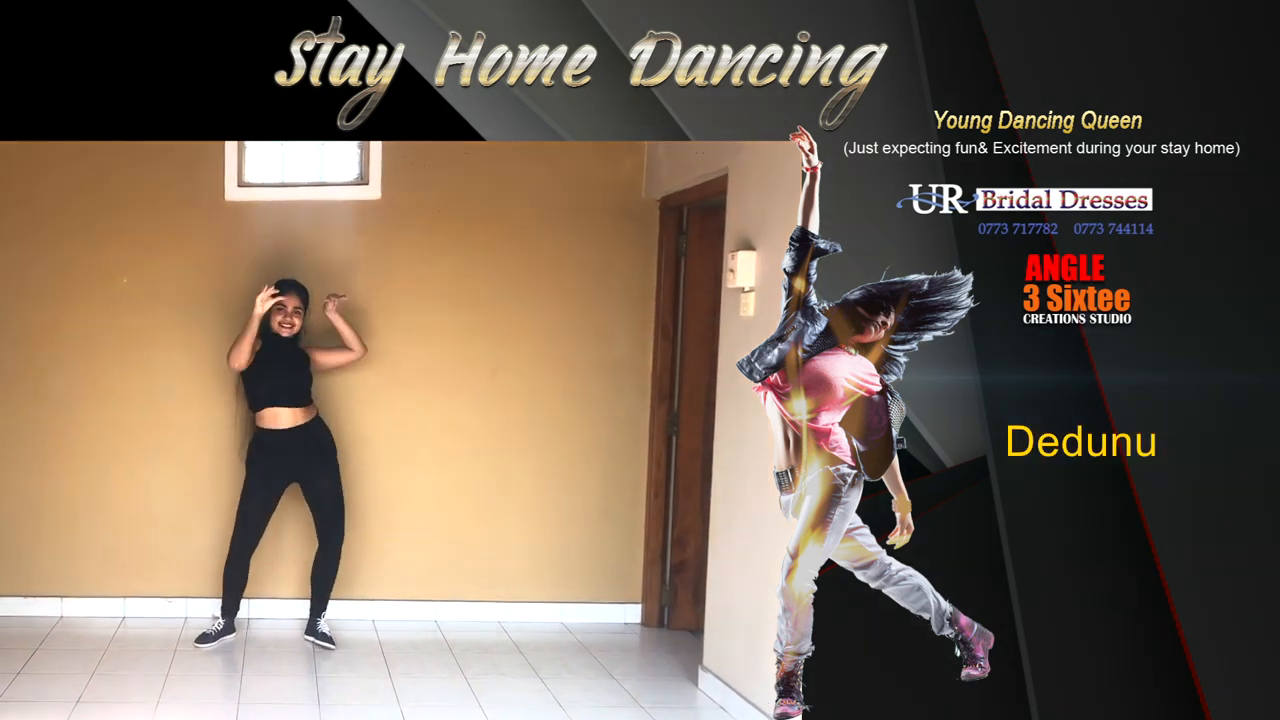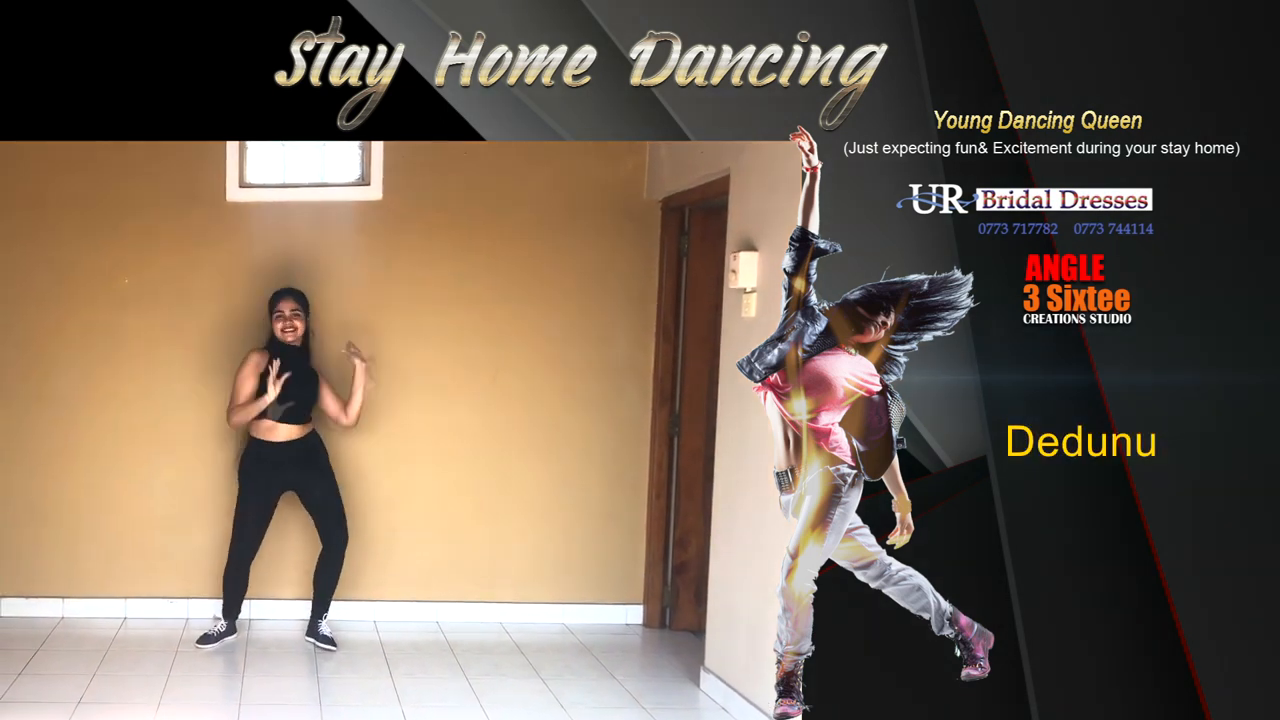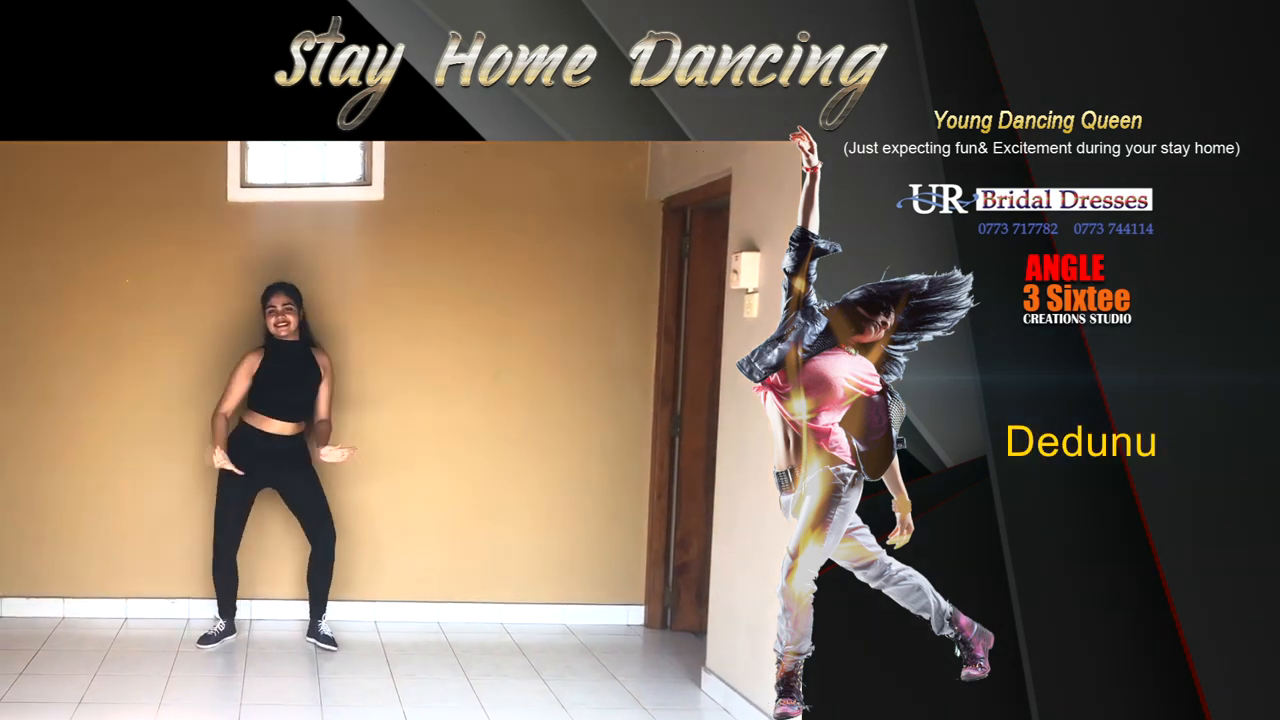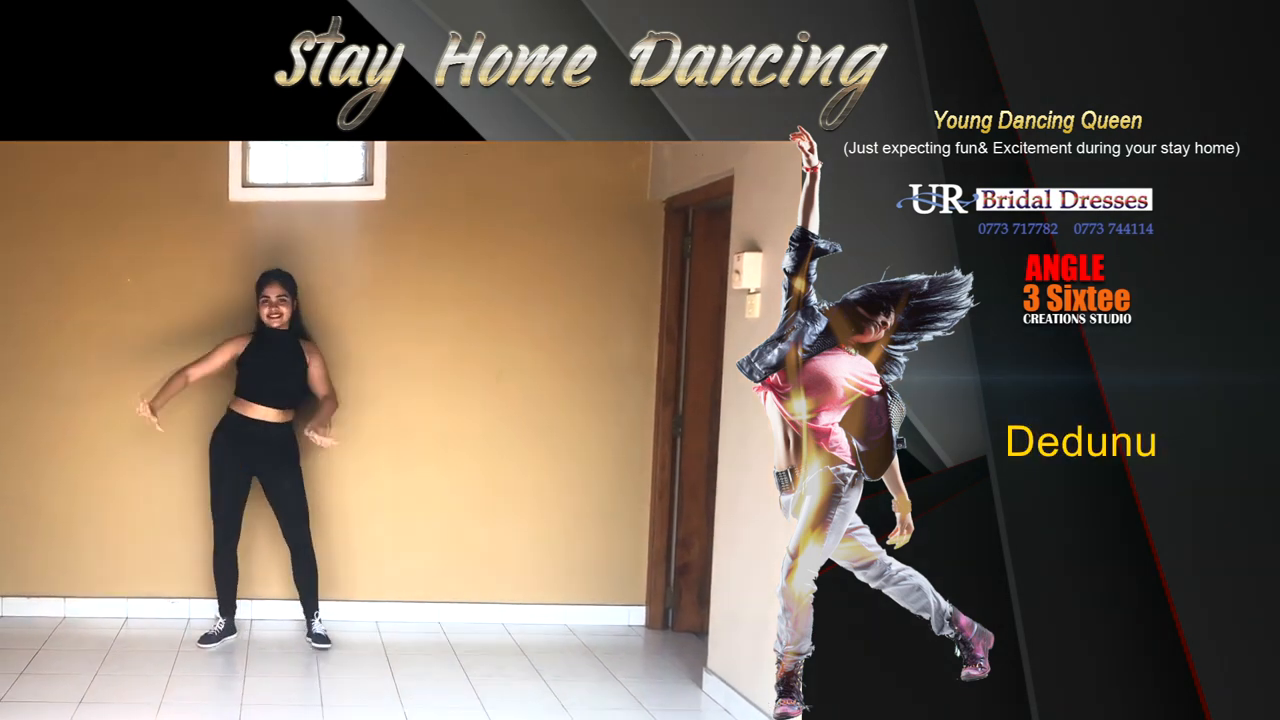
dt=0.2s
person 1, frame 1
left shoulder: (869, 379)
right shoulder: (805, 319)
left elbow: (882, 446)
right elbow: (806, 243)
left wrist: (903, 504)
right wrist: (813, 173)
left hip: (833, 474)
right hip: (792, 481)
left knee: (796, 576)
right knee: (877, 566)
person 1, frame 2
left shoulder: (868, 379)
right shoulder: (805, 318)
left elbow: (881, 447)
right elbow: (805, 243)
left wrist: (902, 504)
right wrist: (813, 173)
left hip: (832, 474)
right hip: (791, 481)
left knee: (795, 576)
right knee: (876, 566)
person 1, frame 3
left shoulder: (868, 379)
right shoulder: (805, 317)
left elbow: (881, 446)
right elbow: (806, 242)
left wrist: (902, 503)
right wrist: (813, 173)
left hip: (832, 474)
right hip: (792, 481)
left knee: (795, 576)
right knee: (876, 566)
person 1, frame 4
left shoulder: (868, 379)
right shoulder: (804, 318)
left elbow: (881, 445)
right elbow: (805, 242)
left wrist: (902, 503)
right wrist: (813, 172)
left hip: (832, 474)
right hip: (792, 481)
left knee: (795, 576)
right knee: (876, 566)
person 2, frame 1
left shoulder: (303, 354)
right shoulder: (256, 342)
left elbow: (357, 351)
right elbow: (236, 363)
left wrist: (335, 316)
right wrist: (256, 314)
left hip: (315, 446)
right hip: (268, 451)
left knee: (332, 536)
right knee: (243, 541)
left ankle: (316, 620)
right ankle: (226, 621)
person 2, frame 2
left shoulder: (312, 369)
right shoulder: (258, 361)
left elbow: (347, 418)
right elbow: (237, 418)
left wrist: (359, 371)
right wrist: (268, 397)
left hip: (309, 457)
right hip: (263, 460)
left knee: (337, 539)
right knee: (242, 548)
left ankle: (318, 622)
right ankle: (228, 622)
person 2, frame 3
left shoulder: (319, 360)
right shoulder: (257, 359)
left elbow: (322, 418)
right elbow: (224, 412)
left wrist: (323, 445)
right wrist: (218, 447)
left hip: (293, 455)
right hip: (247, 451)
left knee: (325, 537)
right knee: (225, 543)
left ankle: (317, 622)
right ankle: (226, 621)
person 2, frame 4
left shoulder: (307, 350)
right shoulder: (244, 344)
left elbow: (328, 397)
right elbow: (190, 373)
left wrist: (317, 422)
right wrist: (156, 402)
left hip: (280, 445)
right hip: (232, 440)
left knee: (298, 535)
right knee: (225, 536)
left ankle: (313, 618)
right ankle: (226, 620)
